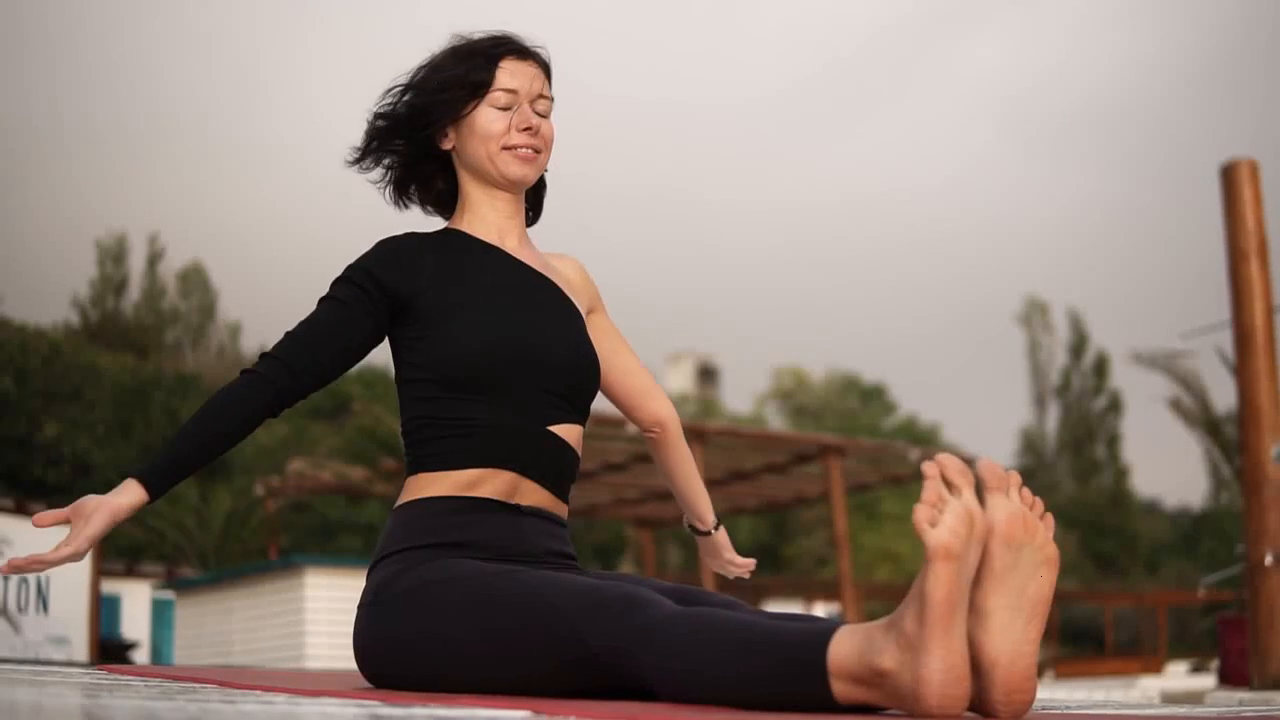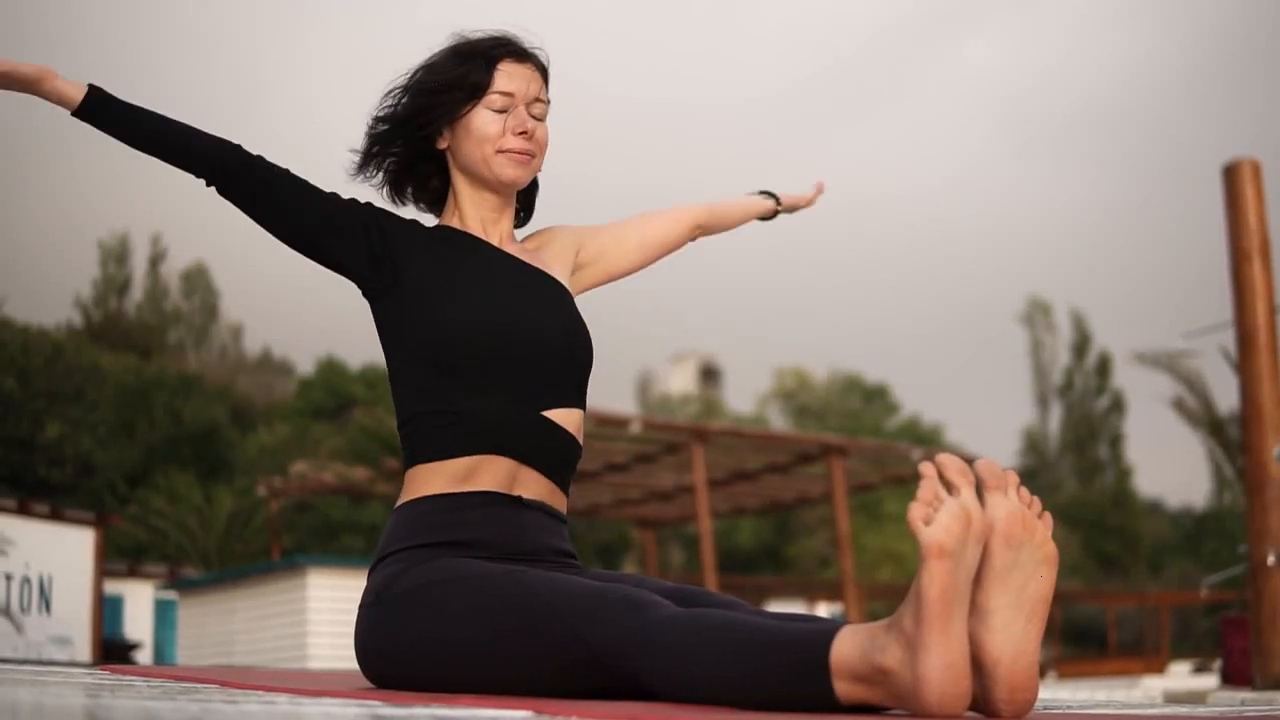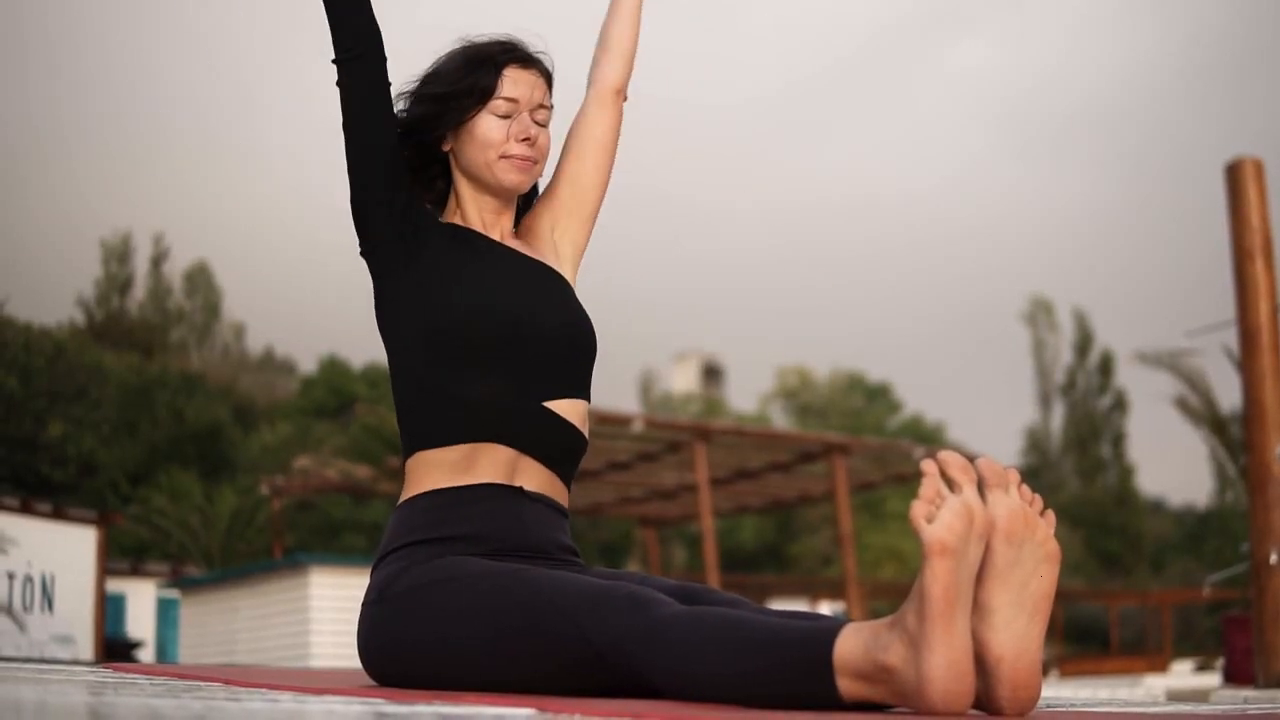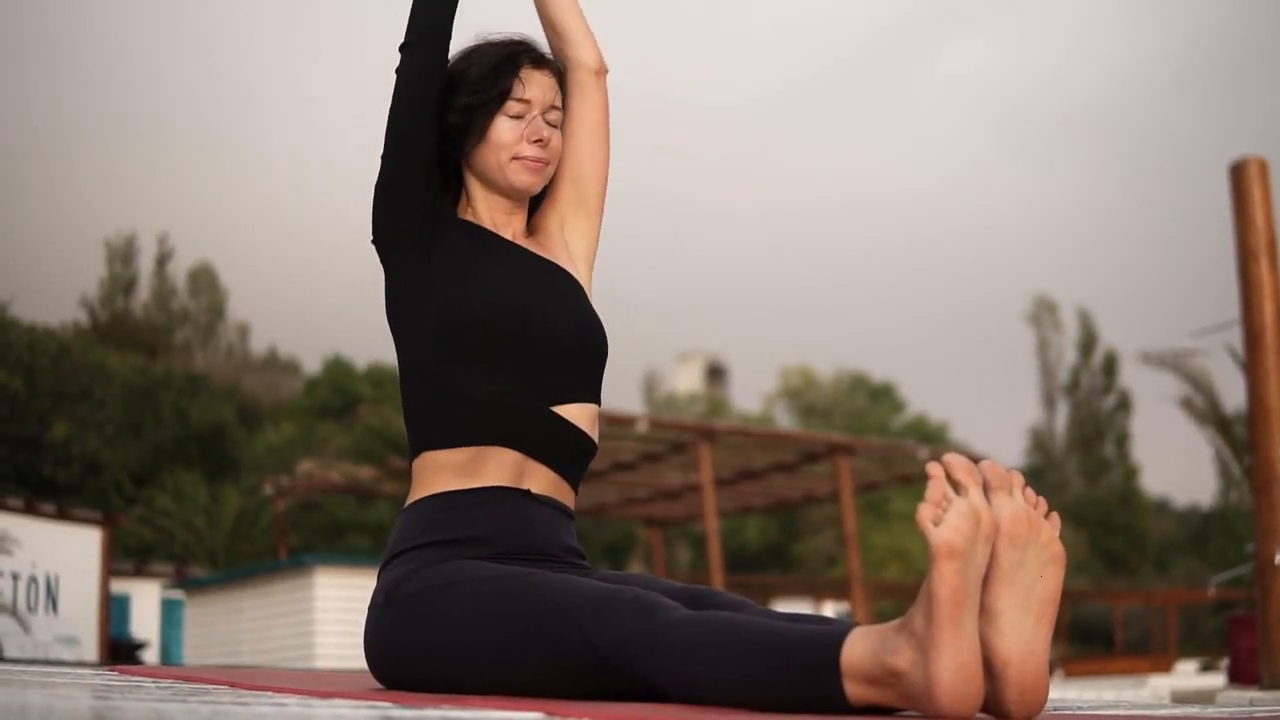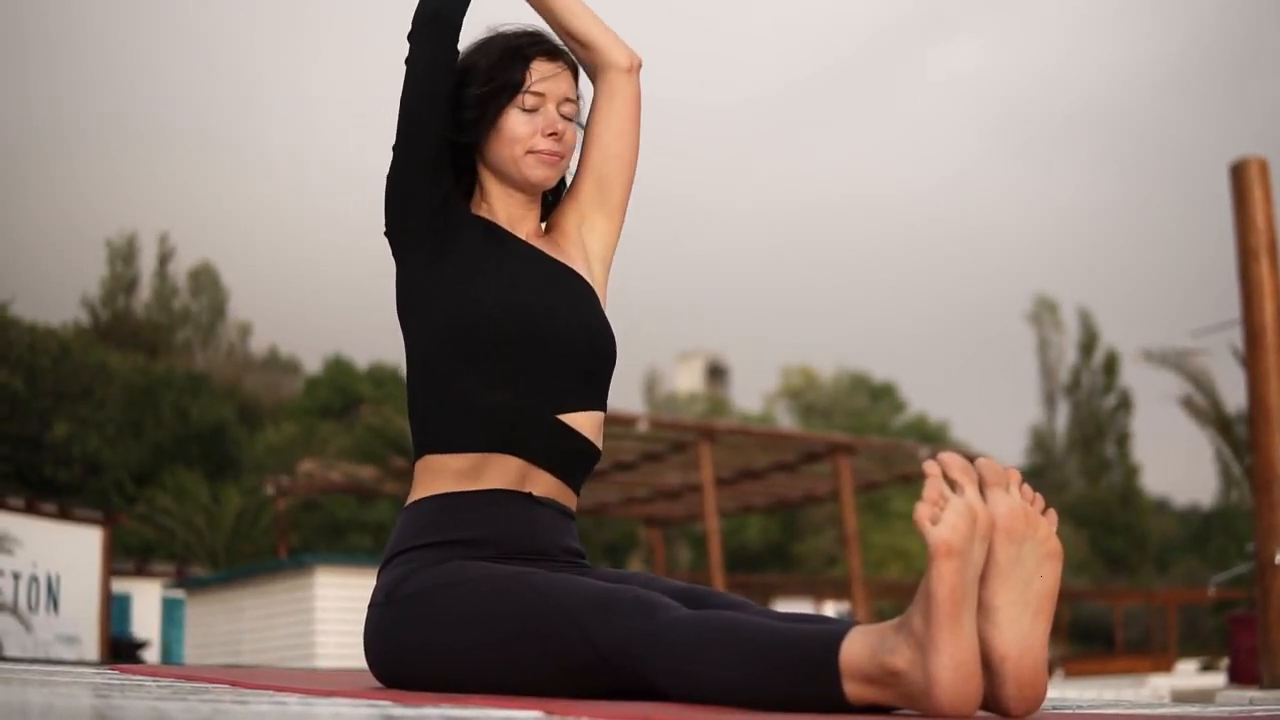
dt=1s
person 1, frame 1
left shoulder: (566, 280)
right shoulder: (408, 267)
left elbow: (657, 414)
right elbow: (268, 384)
left wrist: (711, 529)
right wrist: (129, 494)
left hip: (543, 568)
right hip: (432, 578)
left knee: (707, 617)
right knee: (639, 627)
person 1, frame 2
left shoulder: (554, 259)
right shoulder: (396, 254)
left elbow: (688, 219)
right elbow: (237, 173)
left wrist: (769, 198)
left hip: (547, 568)
right hip: (435, 580)
left knee: (719, 618)
right knee: (639, 631)
person 1, frame 3
left shoulder: (548, 250)
right shoulder: (406, 243)
left elbow: (608, 88)
right elbow: (361, 69)
left hip: (542, 563)
right hip: (432, 577)
left knee: (714, 615)
right knee: (639, 627)
left ankle: (965, 645)
right ankle: (892, 656)
person 1, frame 4
left shoulder: (562, 246)
right shoulder: (420, 239)
left elbow: (586, 66)
left hip: (550, 564)
right hip: (441, 579)
left knee: (716, 617)
right knee: (643, 628)
left ankle: (982, 651)
right ankle: (901, 662)
person 1, frame 5
left shoulder: (578, 245)
right shoulder: (431, 235)
left elbow: (619, 63)
left hip: (551, 564)
right hip: (441, 580)
left knee: (722, 618)
right knee: (639, 628)
left ankle: (977, 647)
right ankle: (898, 662)
